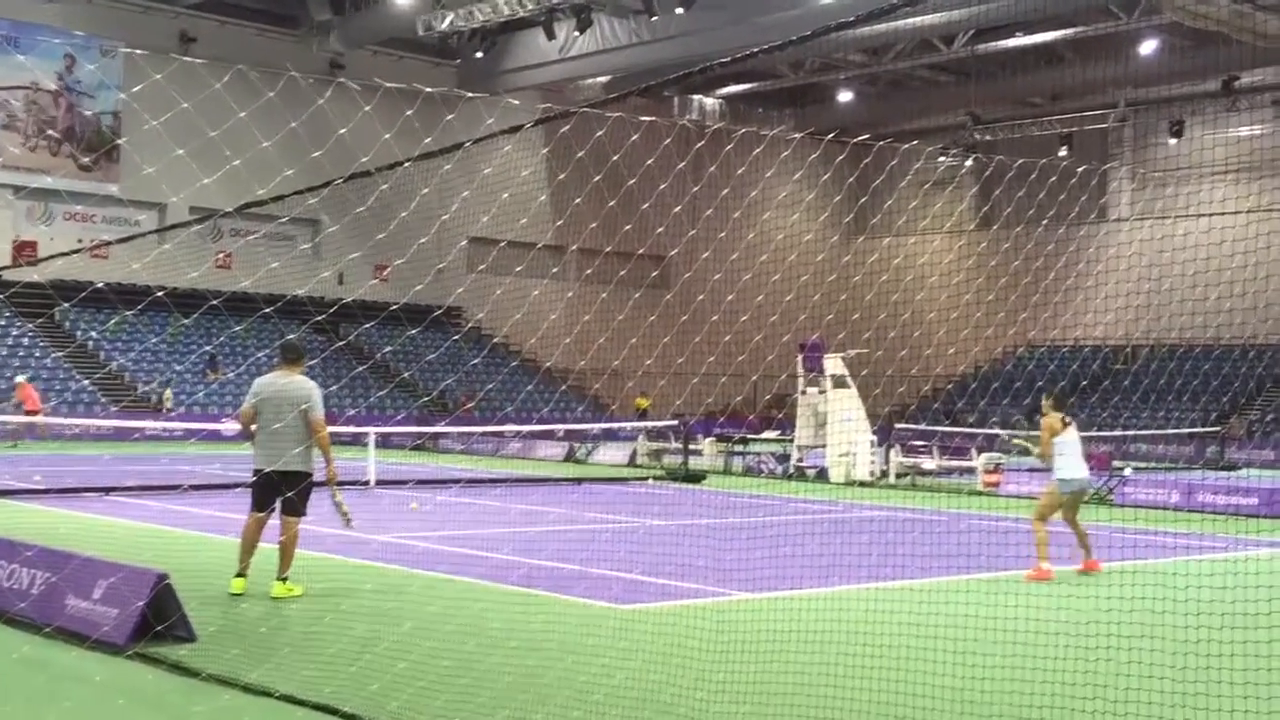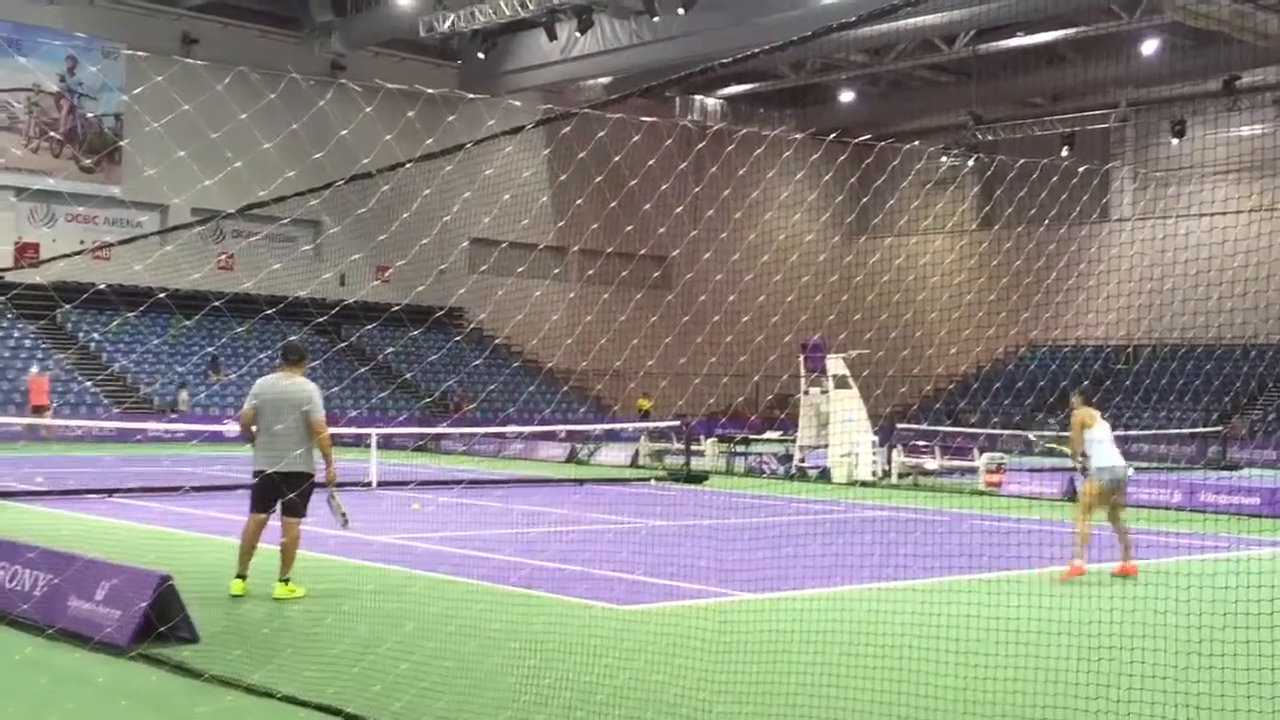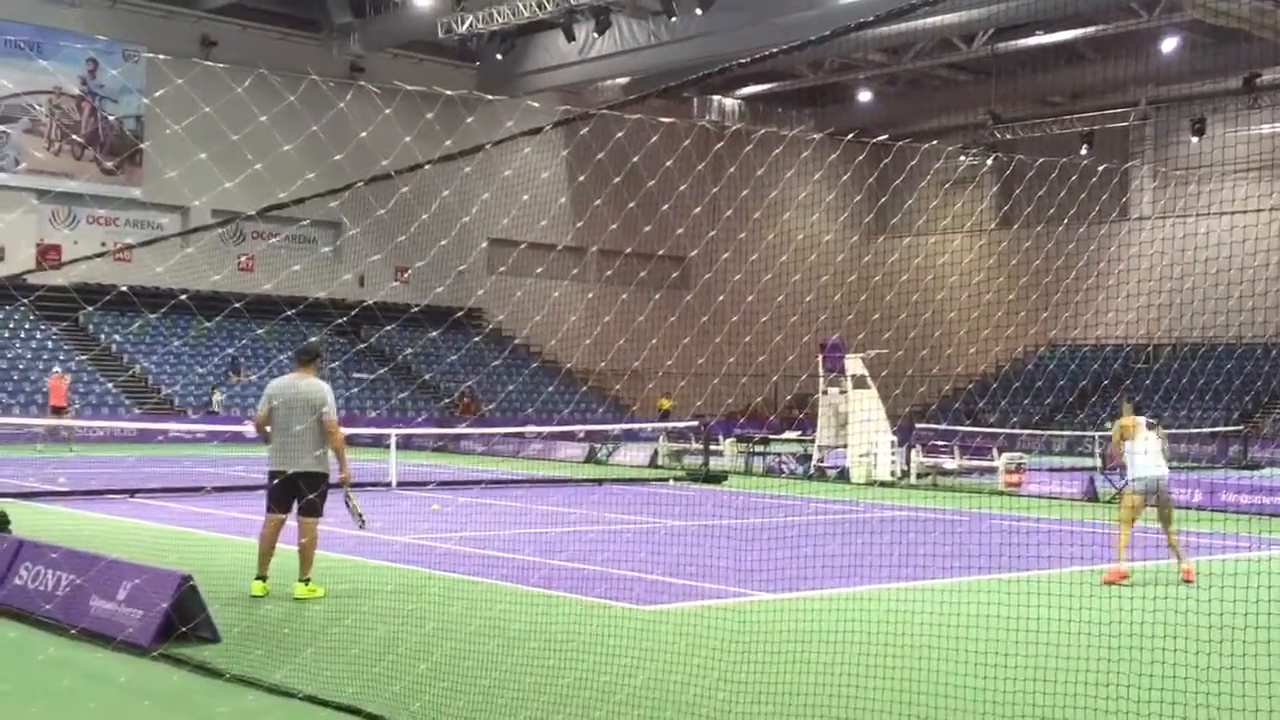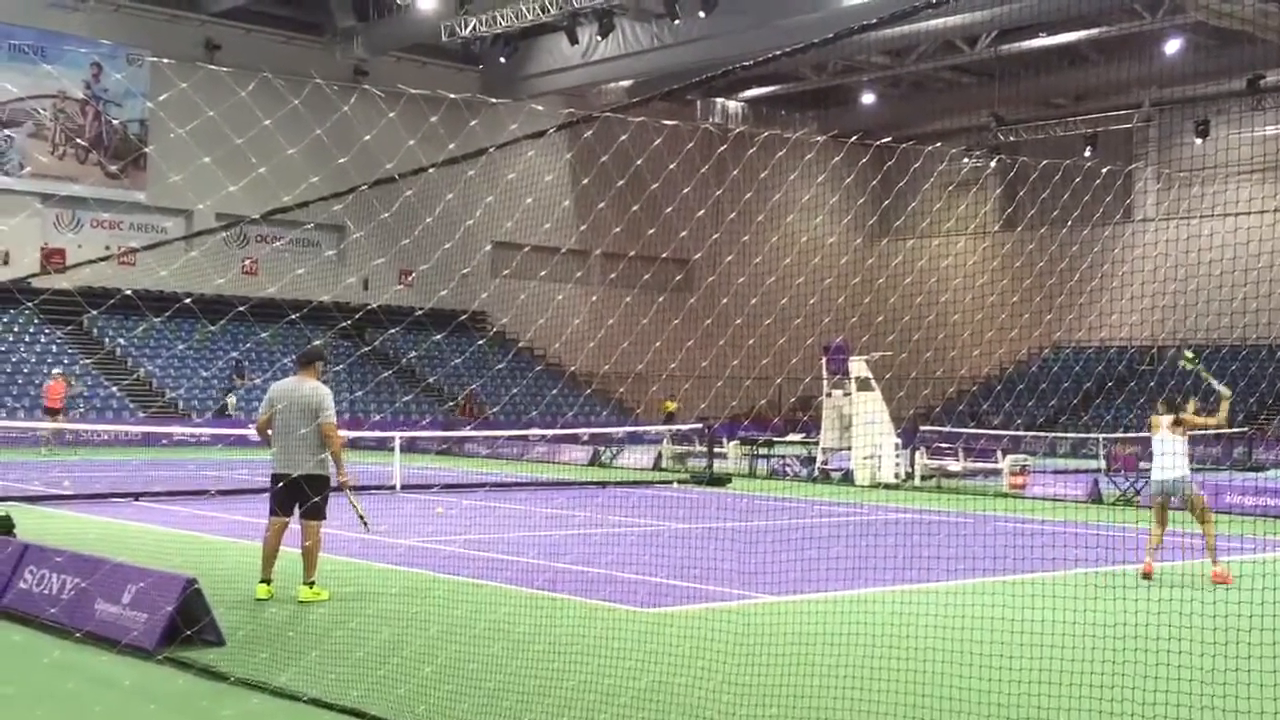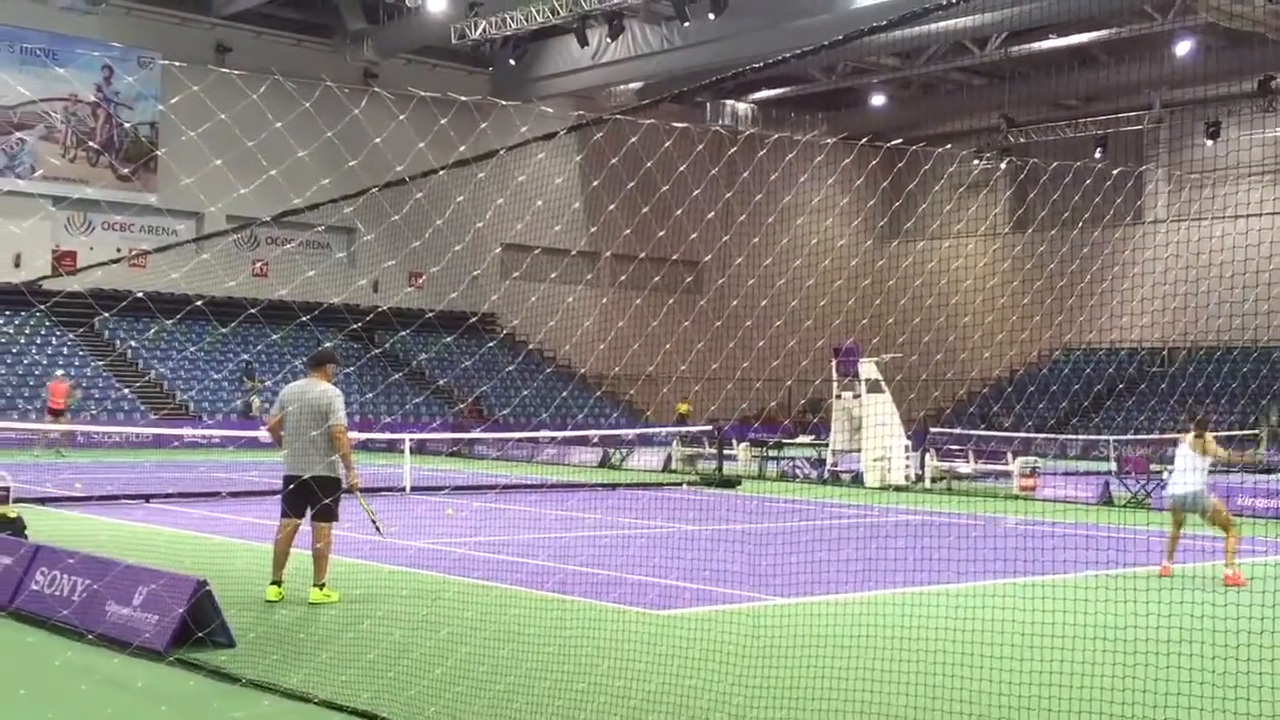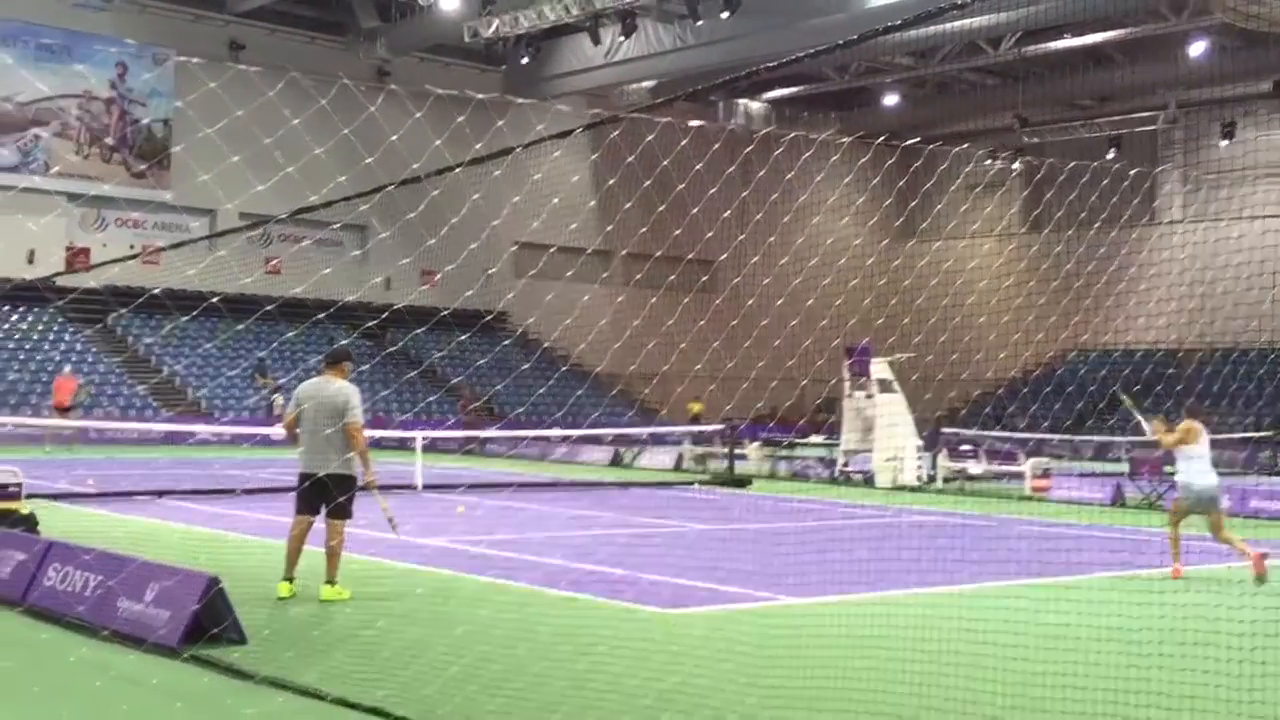
dt=0.3s
person 1, frame 1
left shoulder: (260, 383)
right shoulder: (308, 387)
left elbow: (244, 418)
right elbow: (318, 428)
left wrist: (255, 438)
right wrist: (329, 464)
left hip: (264, 462)
right hip: (298, 465)
left knee: (256, 518)
right knee: (290, 522)
left ankle: (240, 577)
right ankle: (281, 582)
person 1, frame 2
left shoulder: (261, 384)
right shoulder: (309, 389)
left elbow: (244, 421)
right elbow: (319, 430)
right wrist: (330, 465)
left hip: (264, 465)
right hip: (298, 466)
left knee: (256, 519)
right knee: (291, 524)
left ankle: (240, 578)
right ankle: (284, 583)
person 1, frame 3
left shoulder: (274, 385)
right shoulder: (321, 389)
left elbow: (259, 422)
right elbow: (332, 430)
right wrist: (343, 465)
left hip: (280, 465)
right hip: (313, 467)
left knee: (273, 520)
right knee: (308, 523)
left ankle: (260, 580)
right ankle: (304, 583)
person 1, frame 4
left shoulder: (276, 388)
right shoulder: (321, 391)
left elbow: (260, 425)
right elbow: (329, 432)
right wrist: (340, 469)
left hip: (281, 468)
right hip: (314, 469)
left knee: (276, 523)
right knee: (311, 526)
left ankle: (265, 583)
right ankle: (308, 586)
person 1, frame 5
left shoulder: (288, 390)
right shoulder: (331, 393)
left elbow: (272, 426)
right elbow: (338, 434)
right wrist: (350, 470)
left hip: (293, 469)
right hip: (325, 471)
left knee: (287, 525)
right knee: (322, 529)
left ankle: (275, 584)
right ankle: (318, 588)
person 1, frame 6
left shoulder: (304, 388)
right shoulder: (349, 391)
left elbow: (288, 424)
right elbow: (355, 432)
right wrist: (367, 468)
left hip: (309, 467)
right hip: (340, 469)
left knee: (301, 521)
right knee: (335, 526)
left ankle: (287, 581)
right ankle: (330, 585)
person 2, frame 1
left shoulder: (1047, 421)
right shoulder: (1069, 422)
left elbow: (1045, 454)
left wrist: (1038, 454)
left hip: (1066, 479)
right hip: (1083, 479)
left knee: (1039, 518)
right knee: (1070, 519)
left ankle: (1043, 567)
right ankle: (1090, 561)
person 2, frame 2
left shoulder: (1079, 415)
right shoulder: (1100, 418)
left elbow: (1076, 447)
left wrist: (1076, 456)
right wrist: (1085, 459)
left hip: (1104, 470)
right hip: (1120, 468)
left knee: (1083, 515)
right knee: (1116, 518)
left ankle: (1078, 563)
right ankle: (1128, 564)
person 2, frame 3
left shoulder: (1122, 424)
right shoulder: (1154, 426)
left elbow: (1114, 453)
right elbow: (1165, 454)
left wrist: (1123, 455)
left hip: (1141, 479)
right hip: (1162, 477)
left knee: (1125, 524)
right knee: (1168, 526)
left ankle: (1120, 567)
right ankle: (1185, 567)
person 2, frame 4
left shoulder: (1154, 420)
right shoulder: (1184, 419)
right elbow: (1218, 422)
right wrist: (1225, 401)
left hip: (1157, 481)
right hip: (1181, 480)
left knee: (1159, 524)
right knee: (1206, 522)
left ankle: (1148, 561)
right ankle: (1217, 569)
person 2, frame 5
left shoulder: (1184, 439)
right shoulder: (1206, 439)
right elbow: (1221, 455)
right wrist: (1246, 457)
left hip: (1173, 493)
right hip: (1196, 493)
left knee: (1176, 525)
right knee: (1231, 527)
left ankle: (1166, 564)
right ankle: (1230, 572)
person 2, frame 6
left shoulder: (1186, 425)
right shoulder: (1201, 429)
left elbow: (1167, 444)
left wrist: (1159, 432)
right wrist: (1162, 429)
left hip: (1192, 488)
right hip: (1212, 487)
left knee: (1173, 522)
right knee: (1220, 533)
left ankle: (1178, 567)
right ankle: (1252, 554)
